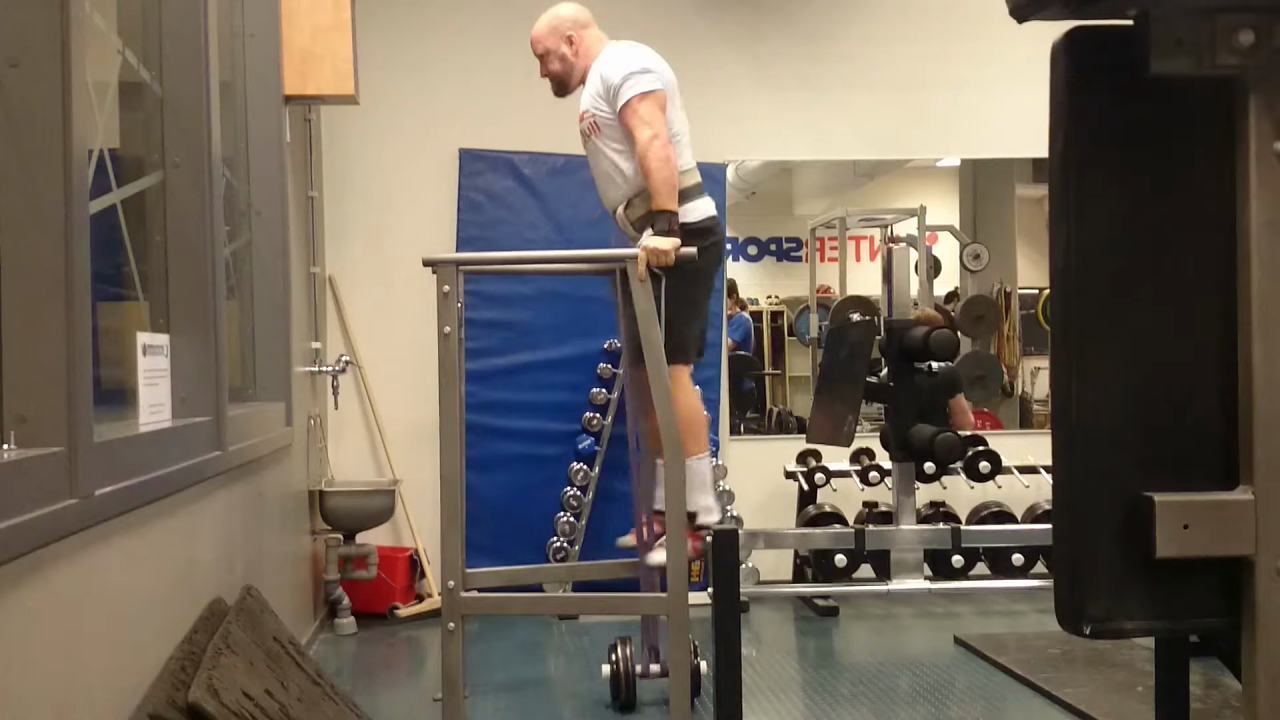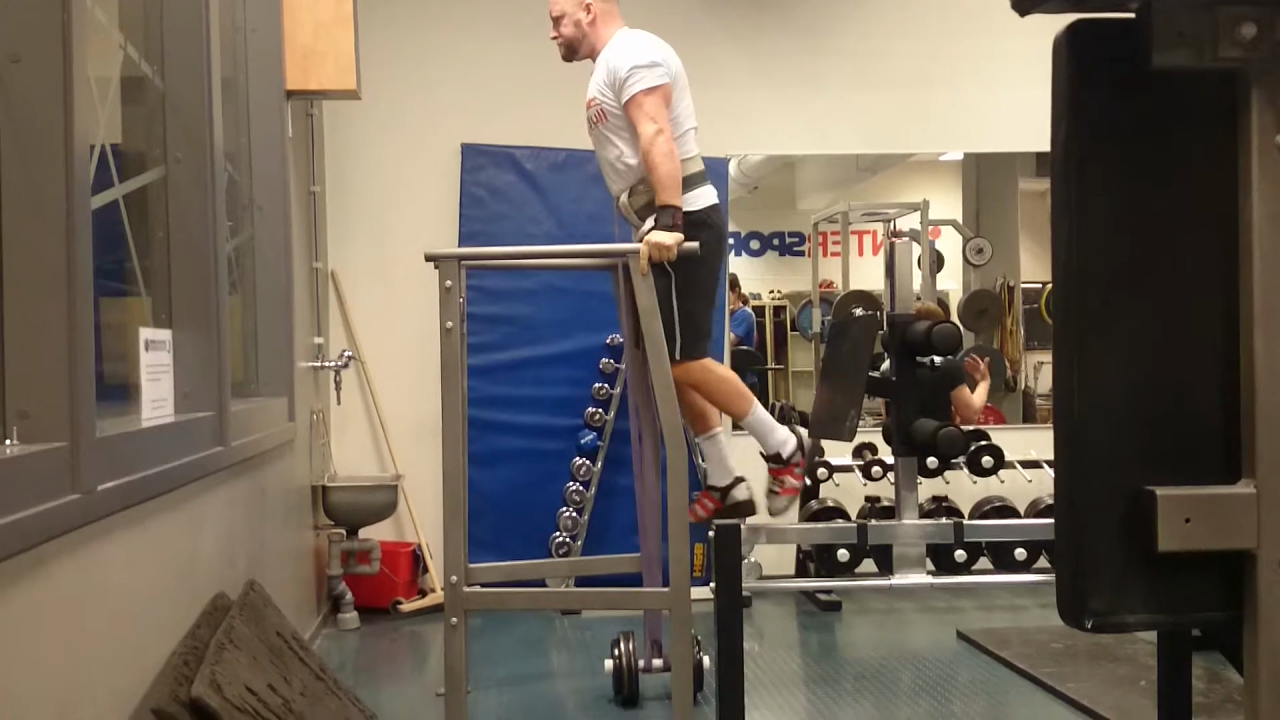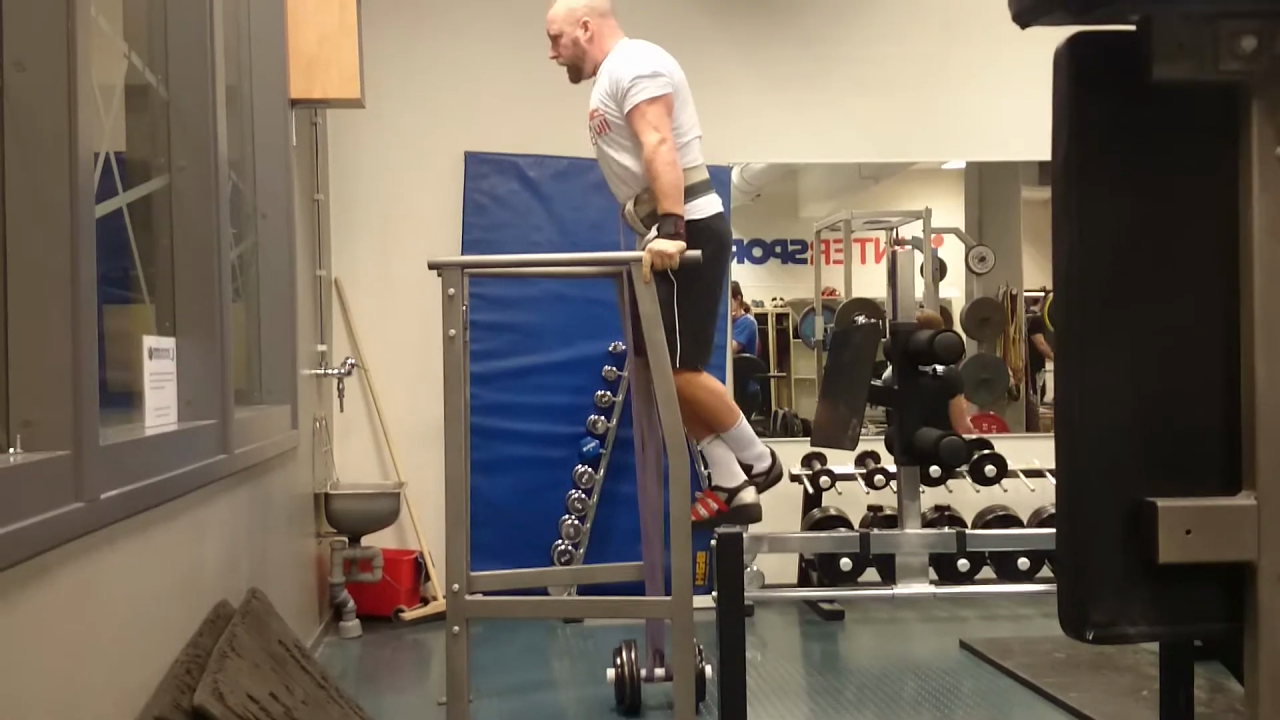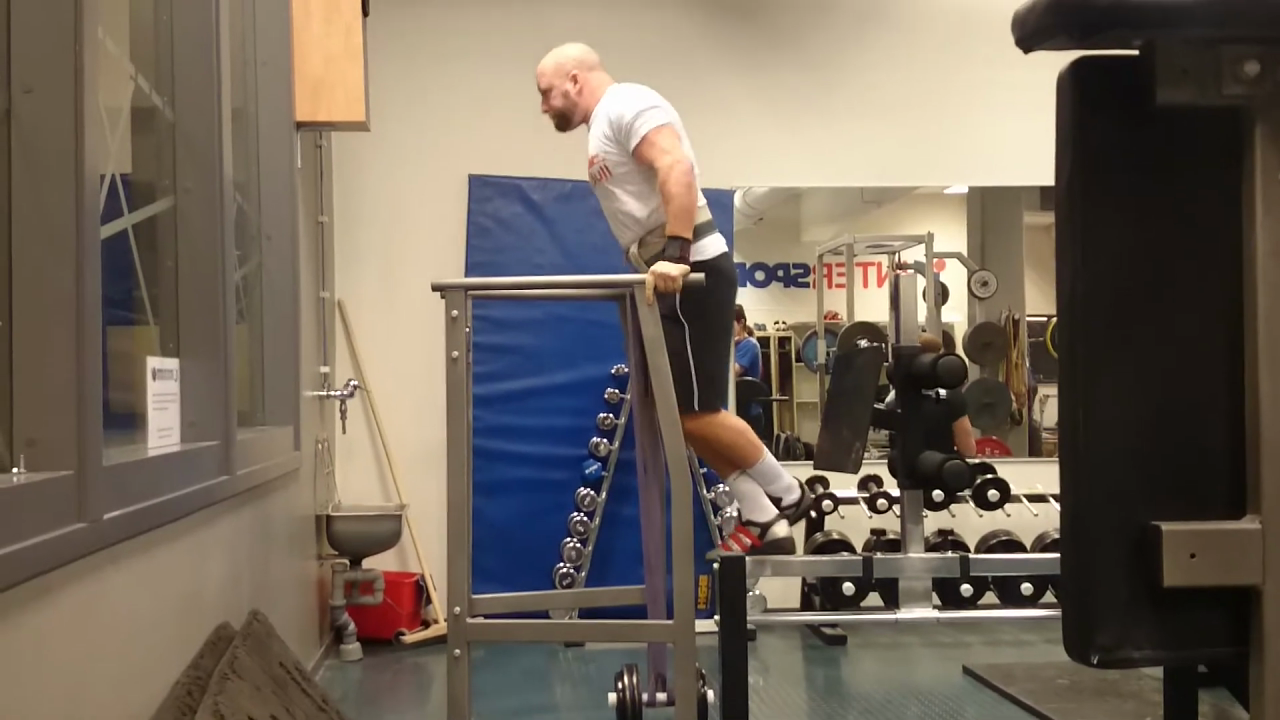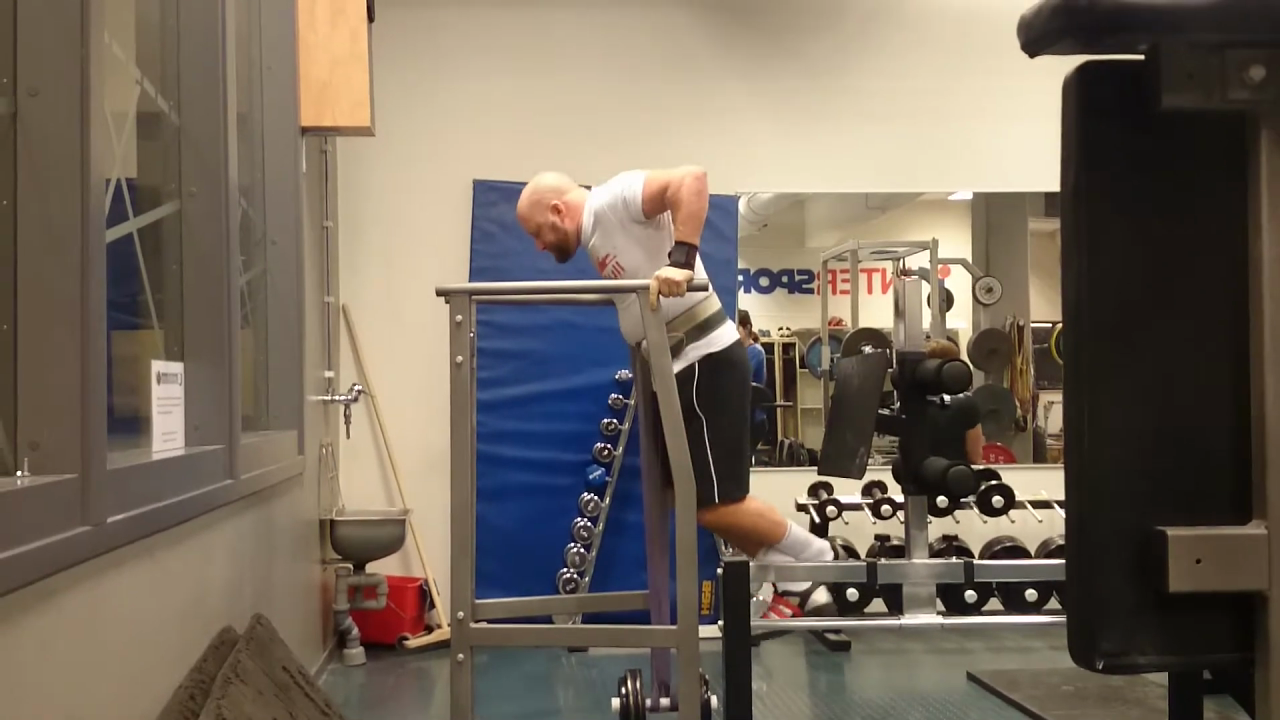
dt=0.7s
person 1, frame 1
left shoulder: (625, 65)
right shoulder: (599, 84)
left elbow: (655, 143)
left wrist: (666, 226)
right wrist: (655, 231)
left hip: (681, 232)
right hip: (658, 237)
left knee: (667, 369)
right knee: (657, 372)
left ankle: (704, 513)
right ankle: (669, 510)
person 1, frame 2
left shoulder: (632, 54)
right shoulder: (611, 65)
left elbow: (657, 138)
left wrist: (667, 221)
left hip: (684, 223)
right hip: (660, 230)
left knee: (683, 360)
right knee: (669, 363)
left ankle: (783, 448)
right ankle: (724, 483)
person 1, frame 3
left shoulder: (633, 63)
right shoulder: (614, 77)
left elbow: (659, 146)
left wrist: (671, 229)
left hip: (689, 230)
right hip: (669, 236)
left knee: (679, 368)
right knee: (665, 369)
left ankle: (758, 463)
right ankle: (732, 485)
person 1, frame 4
left shoulder: (627, 104)
right shoulder: (607, 125)
left elbow: (676, 171)
left wrist: (675, 254)
left hip: (690, 271)
right hip: (670, 278)
left knee: (696, 412)
right knee: (677, 411)
left ankle: (786, 495)
right ankle: (763, 519)
person 1, frame 5
left shoulder: (615, 199)
right shoulder: (599, 231)
left elbow: (691, 179)
left wrist: (681, 261)
left hip: (704, 362)
right hip: (680, 366)
left knee: (715, 504)
right knee: (691, 499)
left ankle: (819, 559)
right ankle: (797, 587)
